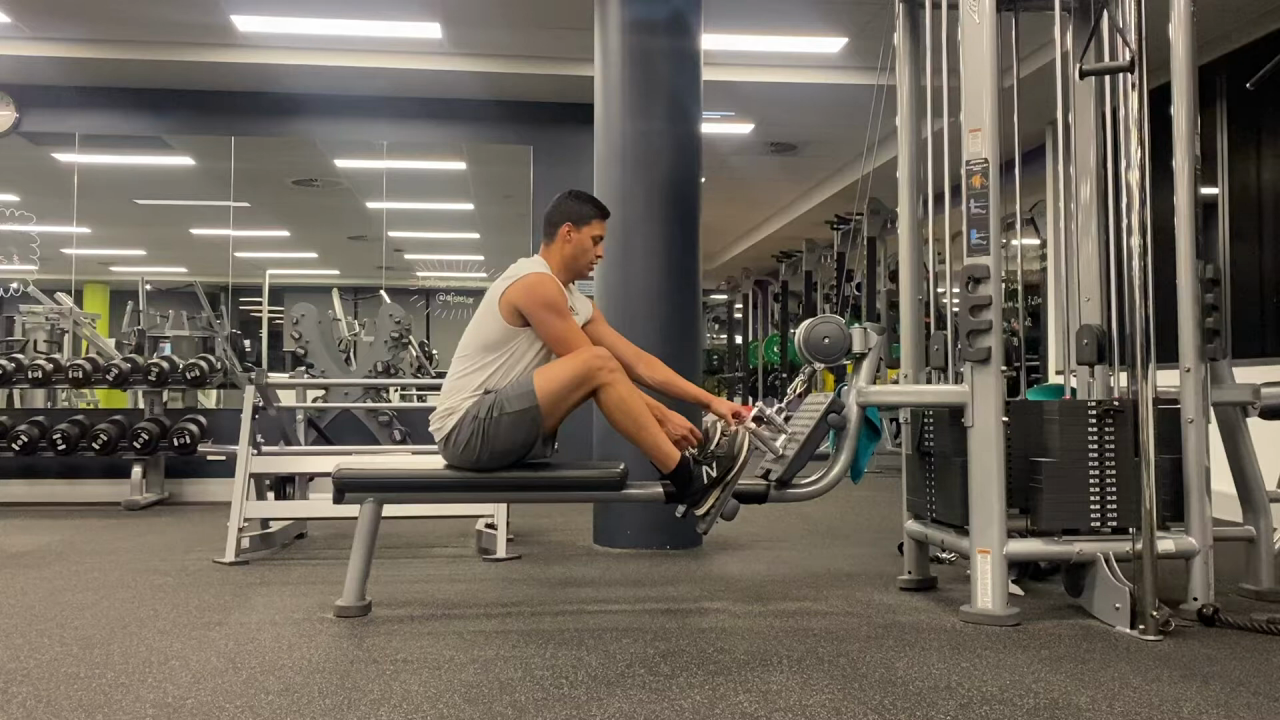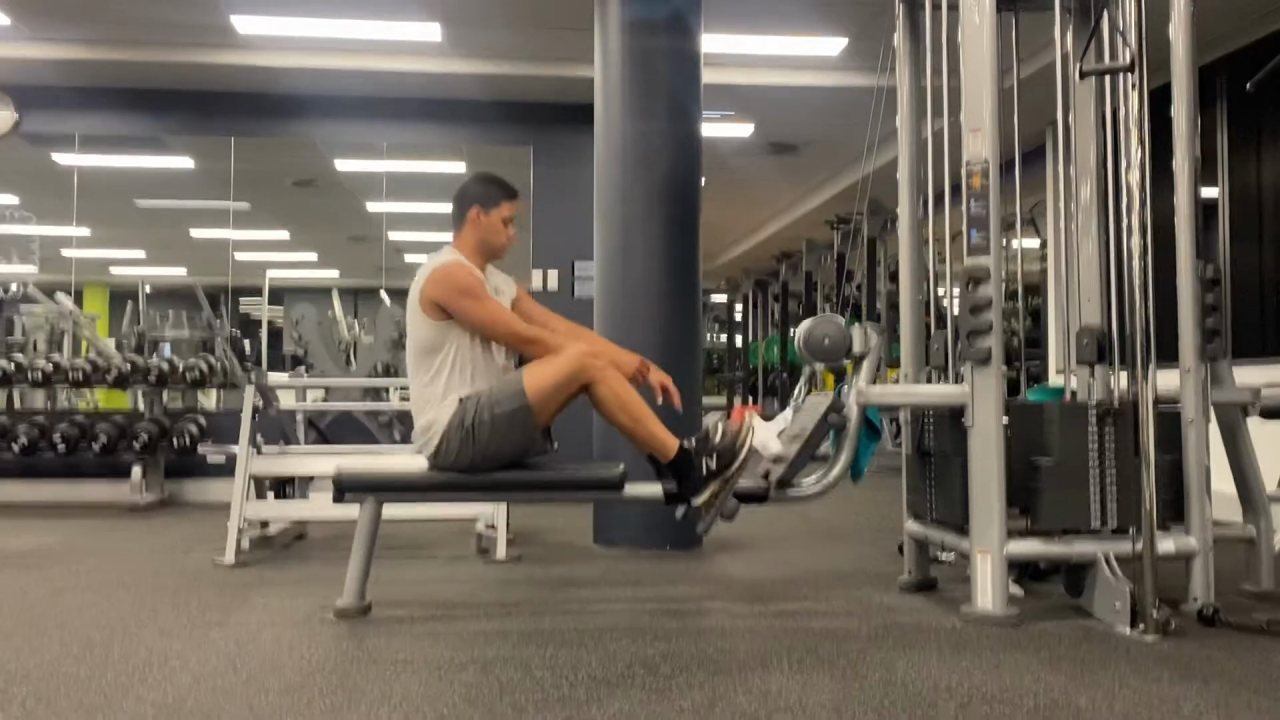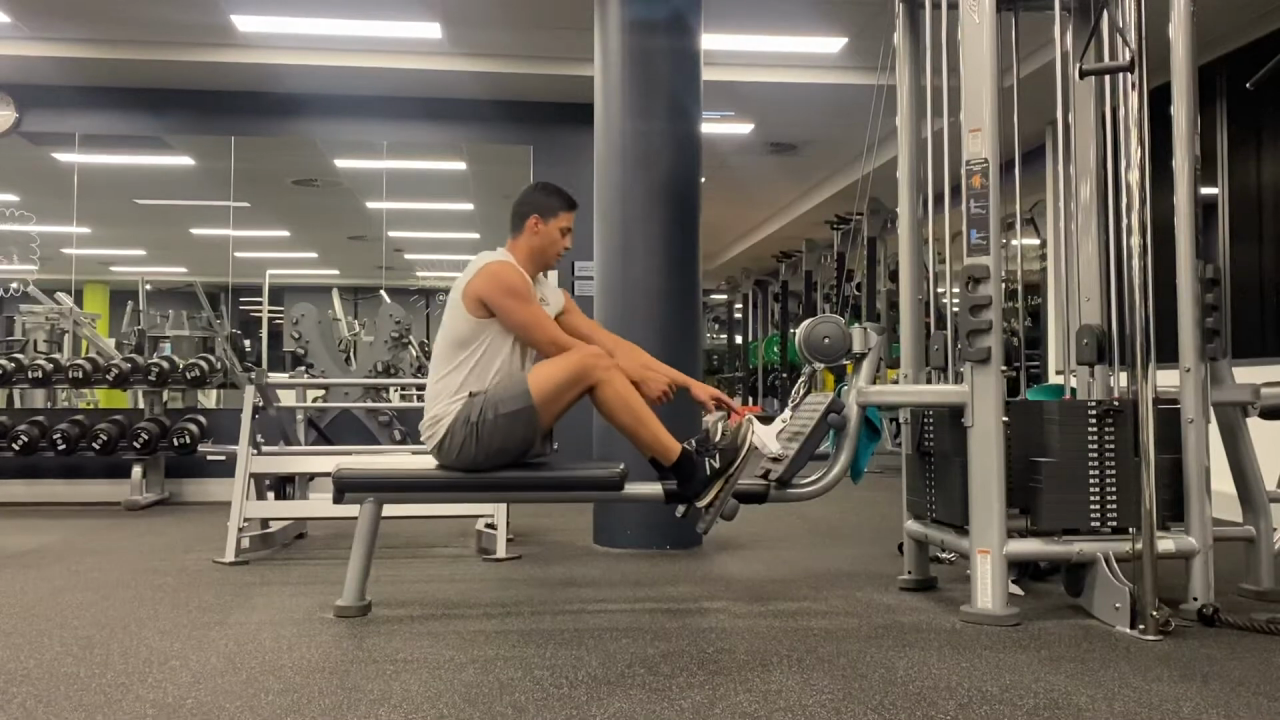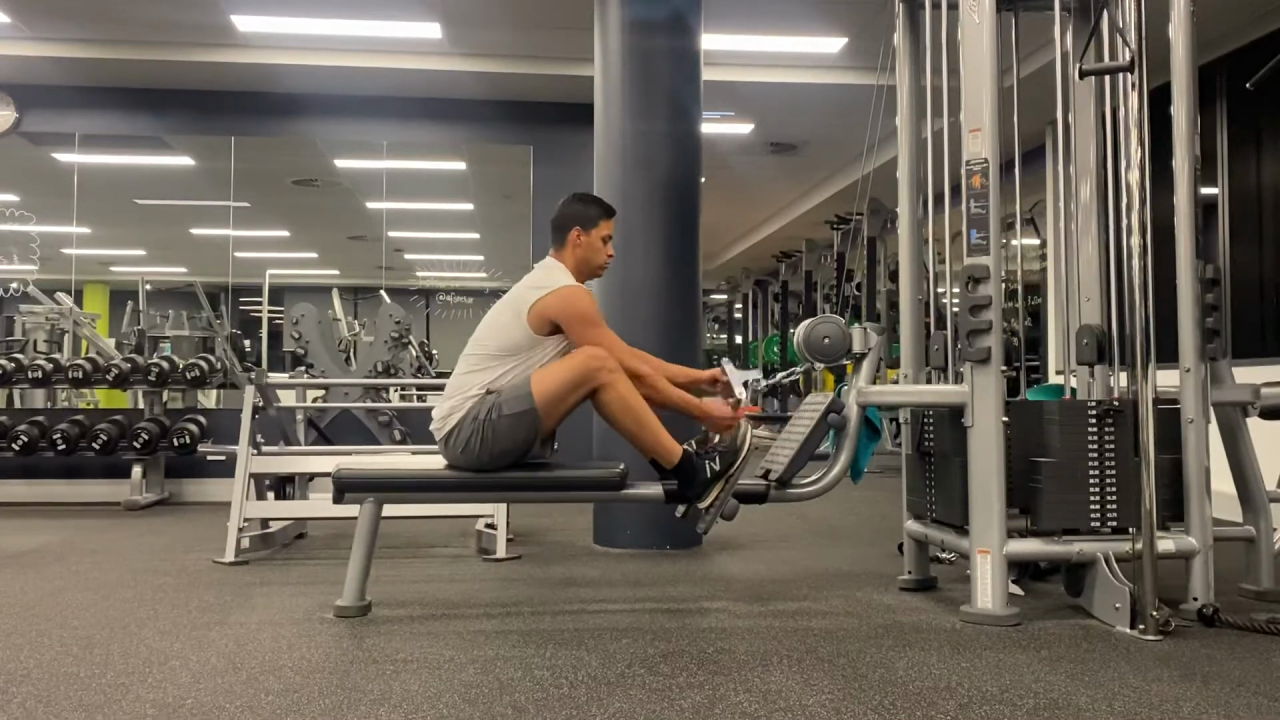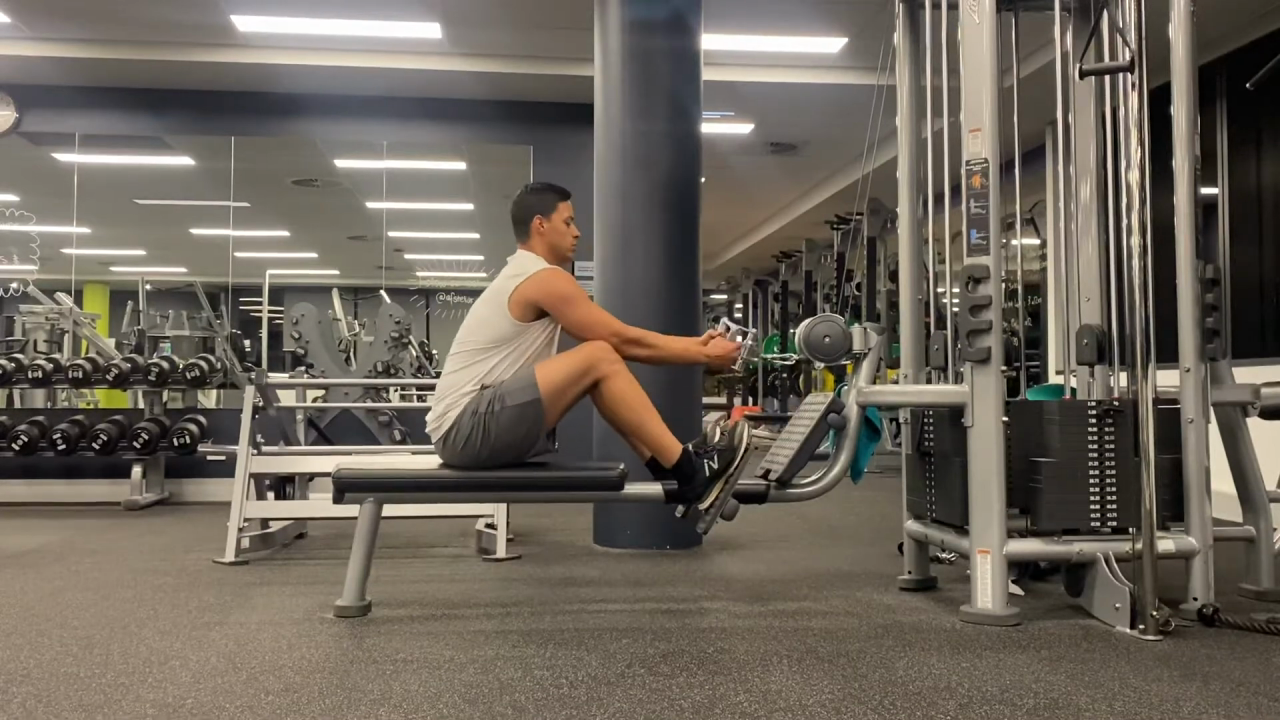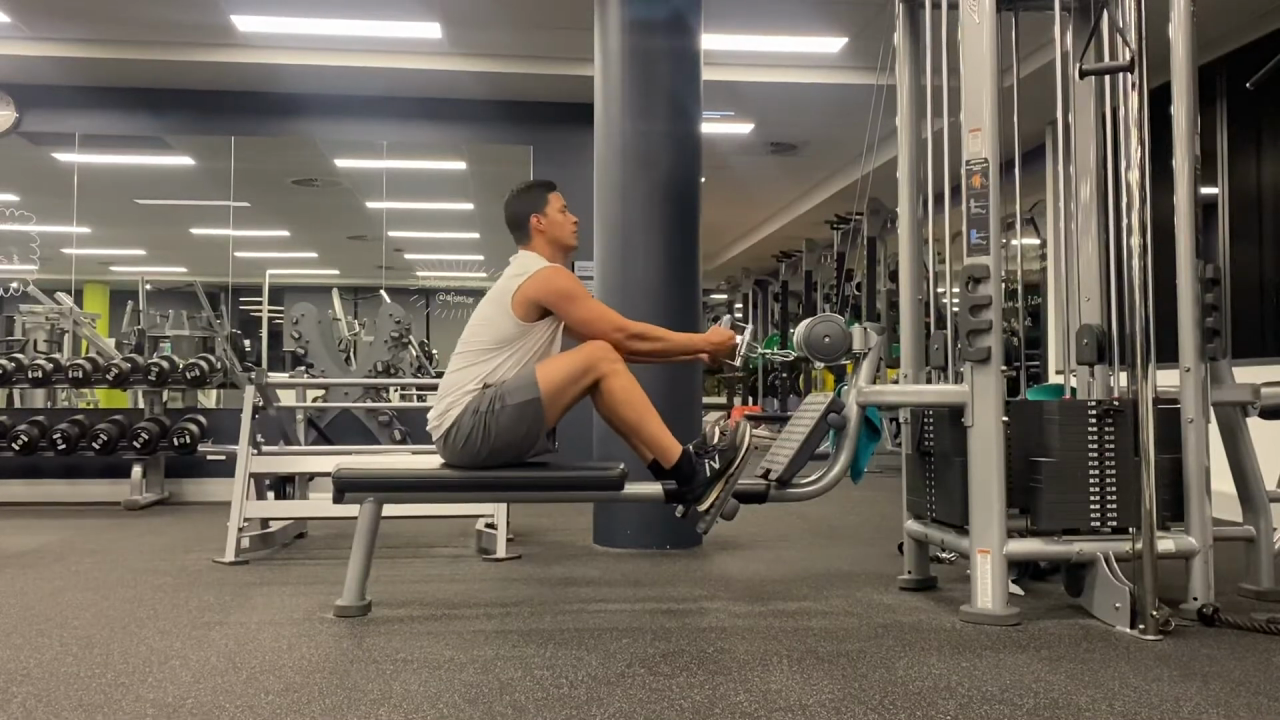
dt=0.5s
person 1, frame 1
left shoulder: (573, 302)
right shoulder: (536, 284)
left elbow: (638, 363)
right elbow: (590, 363)
left wrist: (711, 401)
right wrist: (663, 416)
left hip: (495, 426)
right hip: (467, 431)
right knee: (598, 364)
left ankle: (677, 463)
right ankle: (689, 479)
person 1, frame 2
left shoulder: (495, 283)
right shoulder: (448, 274)
left elbow: (566, 332)
right elbow: (525, 341)
left wrist: (644, 367)
right wrist: (610, 363)
left hip: (479, 421)
right hip: (452, 436)
left knee: (586, 366)
right knee: (587, 362)
left ankle: (672, 456)
right ankle: (686, 468)
person 1, frame 3
left shoulder: (546, 293)
right shoulder: (498, 273)
left elbow: (616, 347)
right elbow: (560, 349)
left wrist: (691, 384)
right wrist: (636, 378)
left hip: (486, 423)
right hip: (459, 432)
left knee: (595, 362)
right knee: (592, 362)
left ankle: (676, 459)
right ankle: (689, 470)
person 1, frame 4
left shoulder: (554, 285)
right shoulder: (567, 295)
left elbow: (628, 360)
right elbow: (632, 373)
left wrist: (697, 377)
right wrist: (701, 410)
left hip: (493, 424)
right hip: (468, 431)
left knee: (605, 369)
right knee: (596, 364)
left ankle: (678, 462)
right ankle: (691, 473)
person 1, frame 5
left shoulder: (527, 277)
right shoulder: (544, 279)
left elbow: (618, 337)
right elbow: (624, 341)
left wrist: (693, 343)
right wrist: (705, 356)
left hip: (483, 425)
right hip: (466, 429)
left knee: (601, 359)
right knee: (600, 358)
left ankle: (672, 466)
right ankle: (691, 474)
person 1, frame 6
left shoulder: (531, 276)
right shoulder: (547, 277)
left elbow: (619, 339)
right elbow: (626, 335)
left wrist: (692, 351)
right wrist: (703, 341)
left hip: (482, 423)
right hip: (466, 428)
left knee: (603, 359)
right knee: (599, 359)
left ankle: (674, 467)
right ankle: (689, 474)
